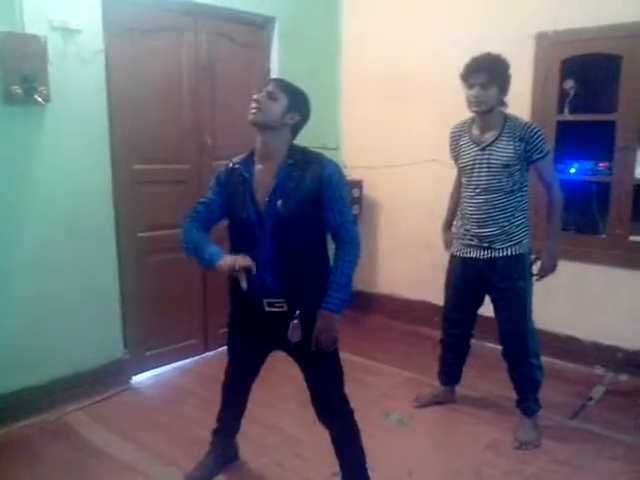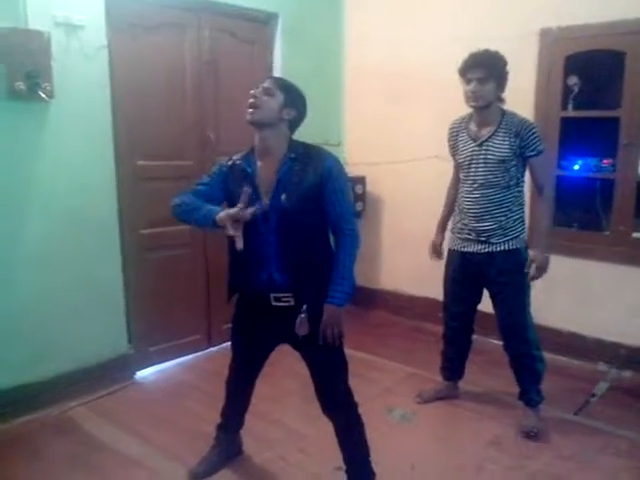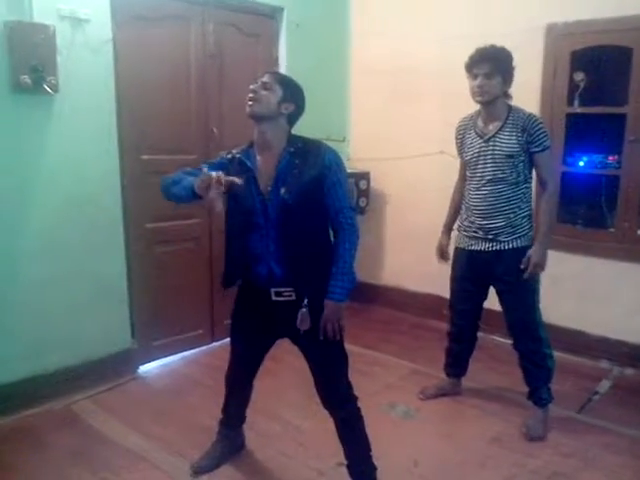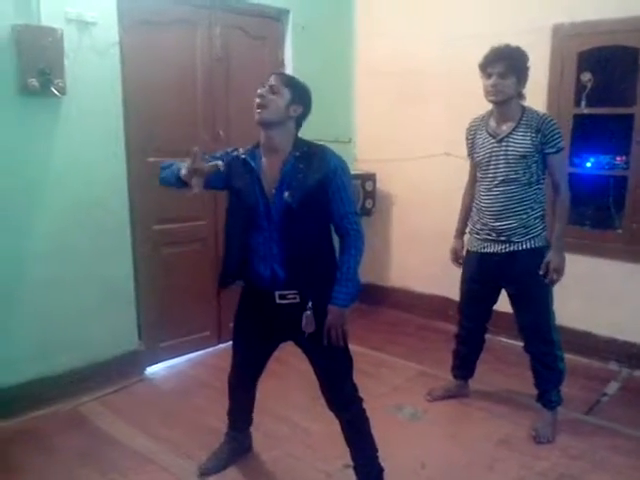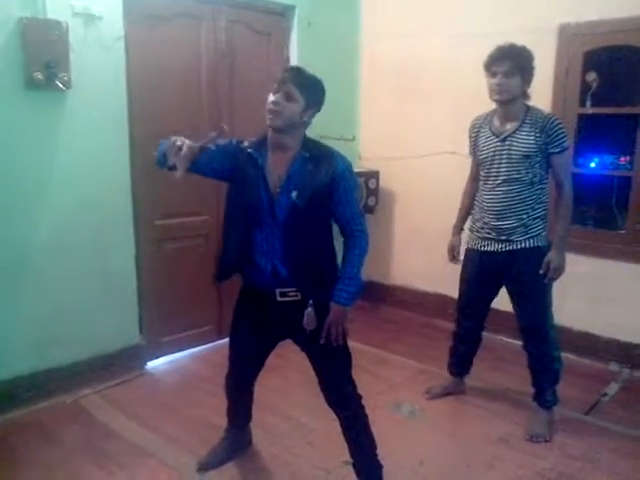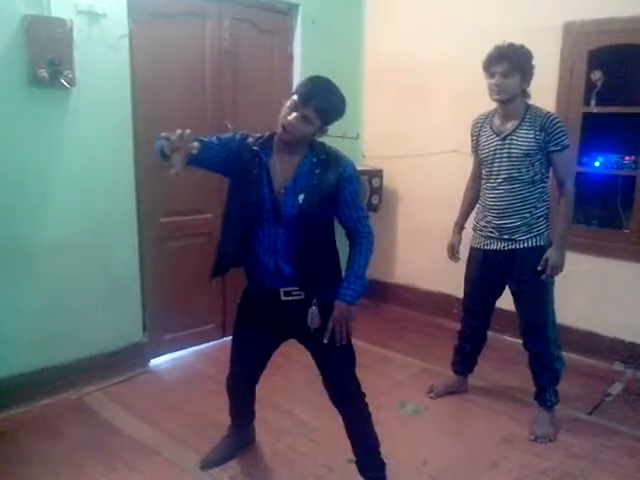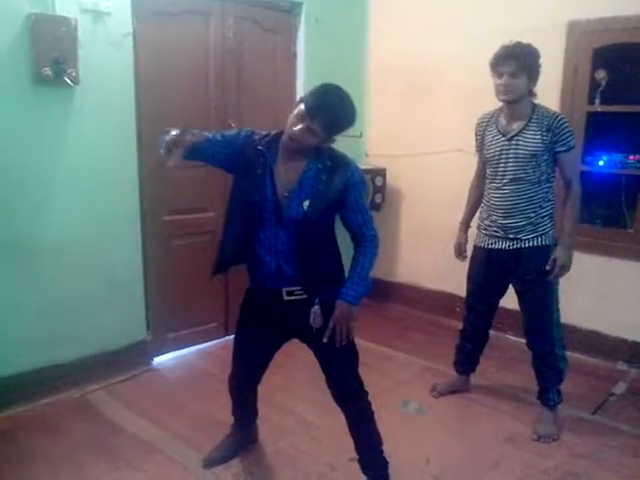
dt=0.3s
person 1, frame 1
left shoulder: (321, 172)
right shoulder: (232, 174)
left elbow: (348, 241)
right elbow: (192, 225)
left wrist: (331, 308)
right wrist: (219, 258)
left hip: (305, 310)
right hip: (250, 308)
left knee: (332, 406)
right knee: (235, 384)
right ankle: (223, 446)
person 1, frame 2
left shoulder: (321, 166)
right shoulder: (234, 170)
left elbow: (347, 235)
right elbow: (181, 204)
left wrist: (335, 301)
right wrist: (219, 214)
left hip: (310, 304)
right hip: (254, 303)
left knee: (336, 399)
right knee: (238, 379)
right ankle: (227, 440)
person 1, frame 3
left shoulder: (320, 160)
right shoulder: (233, 163)
left elbow: (347, 229)
right elbow: (170, 185)
left wrist: (336, 295)
right wrist: (200, 184)
left hip: (310, 299)
right hip: (255, 297)
left knee: (337, 394)
right knee: (238, 375)
right ankle: (230, 436)
person 1, frame 4
left shoulder: (325, 165)
right shoulder: (238, 163)
left elbow: (351, 235)
right elbow: (168, 174)
left wrist: (340, 301)
right wrist: (187, 171)
left hip: (312, 302)
right hip: (257, 301)
left knee: (342, 397)
right knee: (241, 379)
right ankle: (237, 438)
person 1, frame 5
left shoulder: (331, 167)
right shoulder: (241, 155)
left elbow: (356, 235)
right elbow: (169, 155)
left wrist: (342, 300)
right wrist: (178, 151)
left hip: (312, 301)
right hip: (257, 299)
left knee: (342, 395)
right knee: (238, 377)
right ankle: (237, 434)
person 1, frame 6
left shoulder: (337, 171)
right shoulder: (244, 151)
left elbow: (362, 237)
right elbow: (190, 146)
left wrist: (347, 298)
right wrist: (175, 146)
left hip: (316, 300)
right hip: (260, 297)
left knee: (346, 395)
right knee: (239, 378)
right ankle: (241, 430)
person 1, frame 7
left shoulder: (342, 174)
right shoulder: (249, 148)
left elbow: (366, 239)
right elbow: (198, 143)
left wrist: (348, 298)
right wrist: (179, 140)
left hip: (319, 299)
right hip: (263, 297)
left knee: (349, 393)
right knee: (241, 377)
right ankle: (244, 429)
person 2, frame 1
left shoulder: (525, 134)
right shoulder: (458, 134)
left elbow: (553, 190)
left wrist: (551, 247)
right wrist: (447, 225)
left hip: (509, 255)
right hip: (464, 252)
left knee: (517, 336)
right knee: (454, 325)
left ankle: (529, 413)
right ankle: (447, 386)
person 2, frame 2
left shoulder: (521, 130)
right shoulder: (456, 131)
left elbow: (544, 189)
left wrist: (541, 246)
right wrist: (440, 228)
left hip: (506, 250)
right hip: (462, 247)
left knee: (516, 329)
right knee: (455, 320)
left ankle: (532, 403)
right ankle: (450, 382)
person 2, frame 3
left shoulder: (528, 125)
right shoulder: (464, 128)
left elbow: (549, 186)
left wrist: (540, 243)
right wrist: (446, 230)
left hip: (513, 247)
right hip: (469, 245)
left knee: (526, 328)
right knee: (461, 318)
left ankle: (540, 403)
right ankle: (453, 379)
person 2, frame 4
left shoulder: (543, 126)
right shoulder: (475, 129)
left elbow: (561, 189)
left wrist: (557, 247)
right wrist: (458, 234)
left hip: (527, 249)
right hip: (481, 247)
left knee: (539, 332)
right knee: (469, 321)
left ankle: (549, 406)
right ankle: (460, 380)
person 2, frame 5
left shoulder: (547, 126)
right shoulder: (478, 127)
left elbow: (564, 189)
left wrist: (558, 246)
right wrist: (457, 230)
left hip: (528, 249)
right hip: (481, 245)
left knee: (537, 330)
right knee: (467, 317)
left ankle: (545, 405)
right ankle: (456, 378)
person 2, frame 6
left shoulder: (547, 125)
right shoulder: (480, 125)
left elbow: (566, 187)
left wrist: (558, 244)
right wrist: (458, 226)
left hip: (530, 246)
right hip: (485, 243)
left knee: (538, 328)
right knee: (473, 316)
left ankle: (546, 404)
right ankle: (460, 376)
person 2, frame 7
left shoulder: (553, 125)
right shoulder: (485, 125)
left elbow: (572, 186)
left wrist: (565, 244)
right wrist: (463, 226)
left hip: (535, 246)
right hip: (489, 243)
left knee: (542, 328)
right knee: (475, 315)
left ankle: (549, 404)
right ankle: (462, 375)
